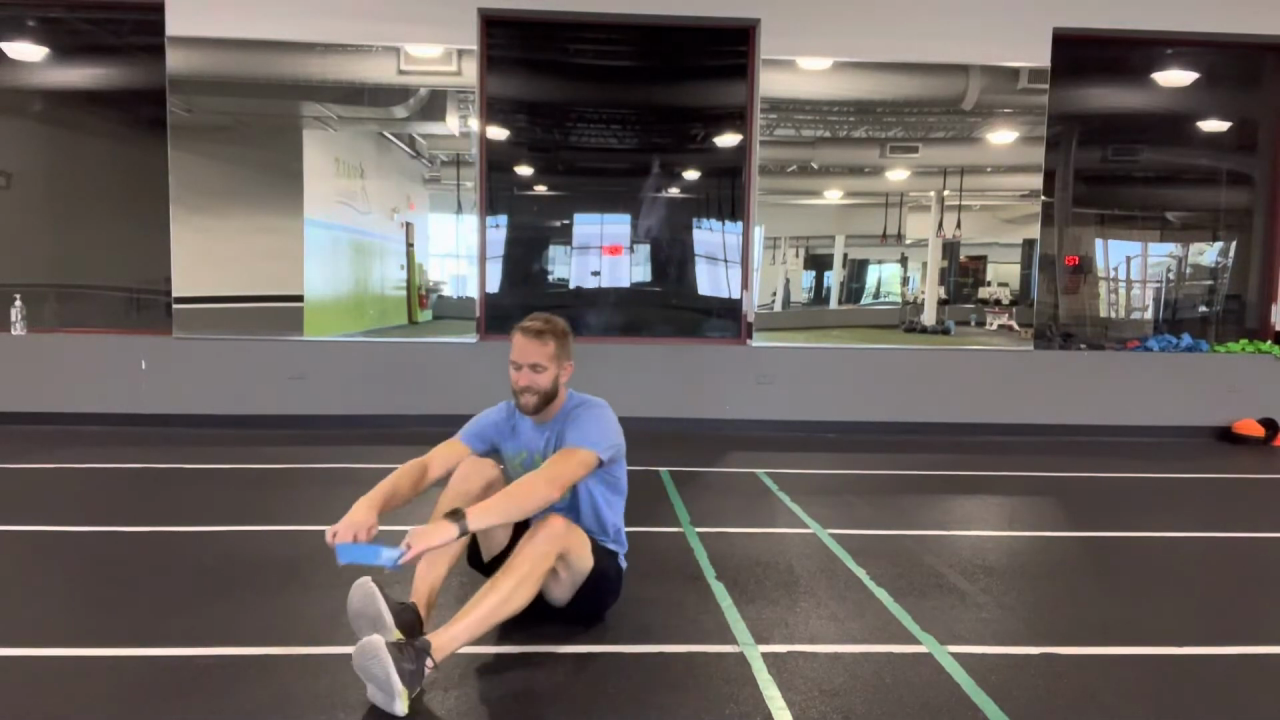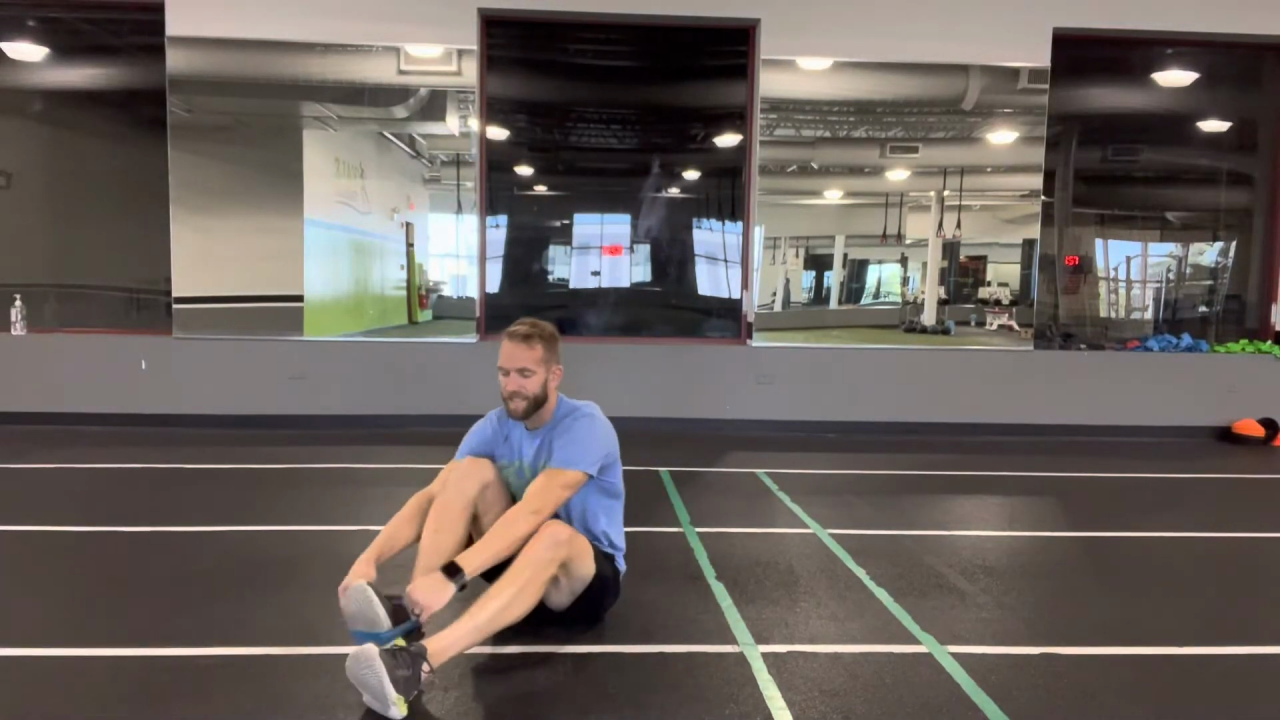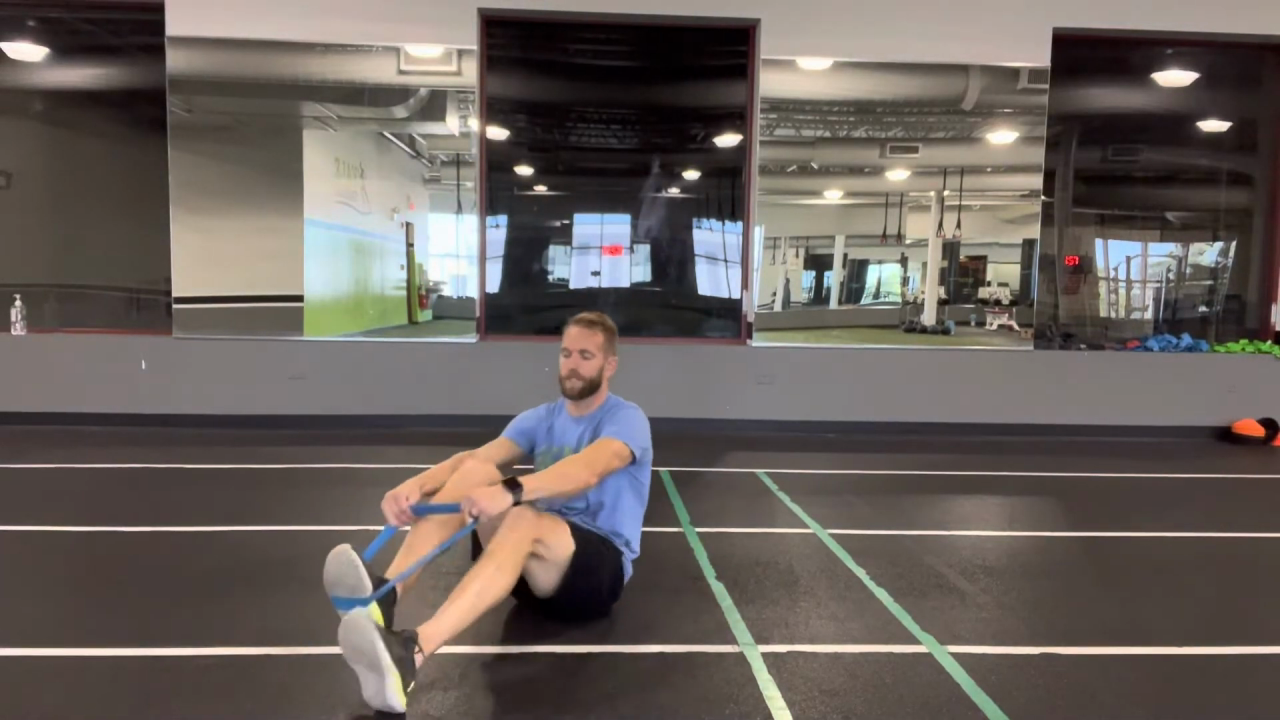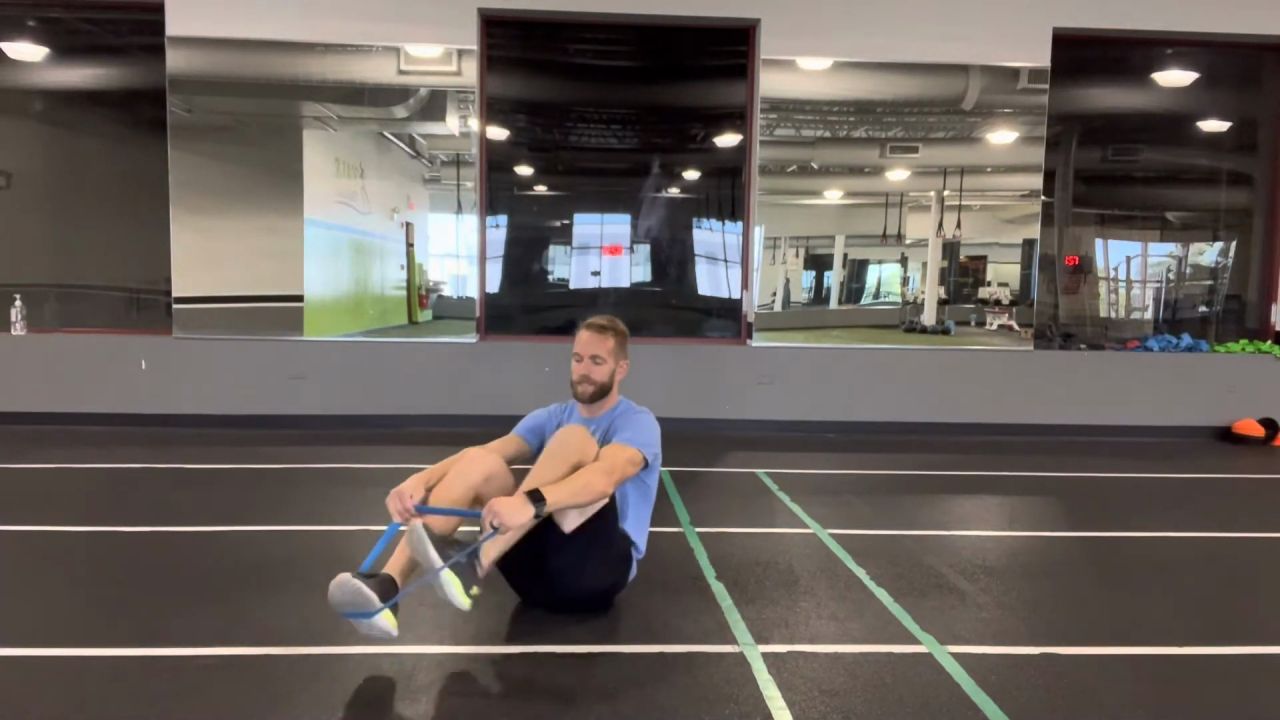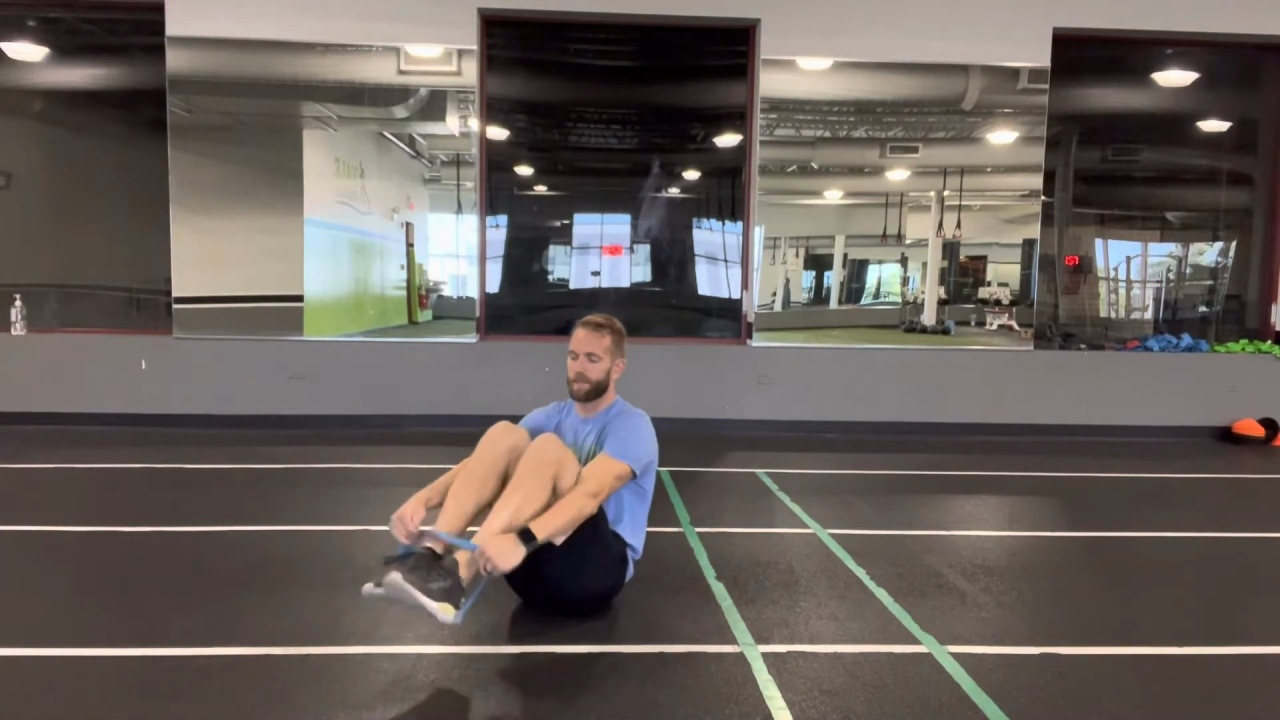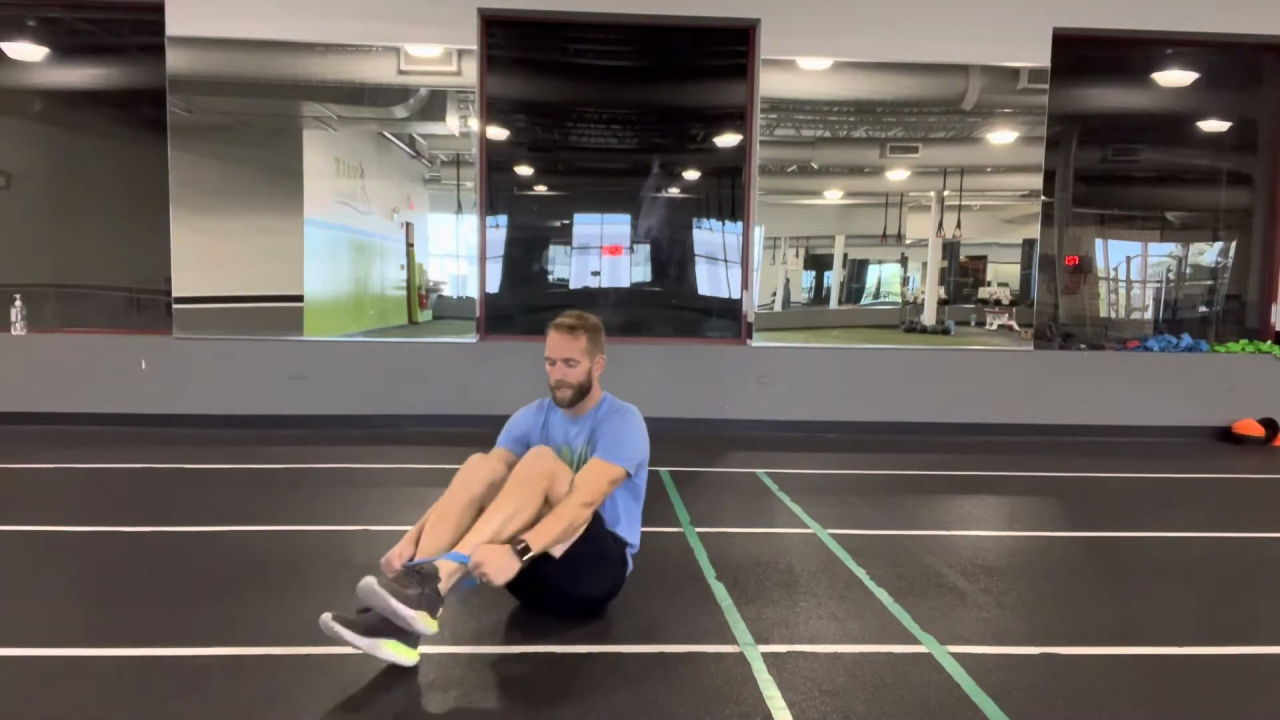
dt=0.4s
person 1, frame 1
left shoulder: (593, 418)
right shoulder: (502, 418)
left elbow: (550, 485)
right elbow: (429, 466)
left wrist: (456, 524)
right wrist: (371, 501)
left hip: (589, 571)
right hip: (526, 555)
left knee: (554, 528)
right knee: (476, 468)
left ankle: (423, 656)
right ankle: (414, 614)
person 1, frame 2
left shoulder: (584, 426)
right shoulder: (494, 427)
left elbow: (534, 511)
right elbow: (432, 497)
left wrist: (452, 577)
right wrist: (371, 558)
left hip: (591, 573)
right hip: (523, 560)
left knee: (554, 535)
right knee: (471, 471)
left ankle: (418, 663)
right ankle: (409, 620)
person 1, frame 3
left shoulder: (627, 419)
right shoulder: (541, 419)
left elbow: (586, 471)
right elbow: (478, 455)
left wrist: (510, 492)
right wrist: (417, 484)
left hip: (599, 569)
right hip: (531, 569)
left knee: (524, 522)
right knee: (474, 472)
left ankle: (408, 655)
right ankle: (385, 594)
person 1, frame 4
left shoulder: (638, 424)
right shoulder: (550, 418)
left elbow: (603, 477)
right elbow: (494, 452)
left wrist: (531, 503)
right wrist: (422, 480)
left hip: (597, 567)
right hip: (538, 557)
left knee: (574, 438)
right knee: (479, 462)
left ankle: (473, 565)
right ankle: (390, 584)
person 1, frame 5
left shoulder: (632, 426)
right shoulder: (549, 417)
left elbow: (589, 494)
right elbow: (485, 463)
left wrist: (522, 542)
right wrist: (423, 497)
left hip: (596, 566)
right hip: (536, 564)
left knee: (547, 447)
right knee: (504, 435)
left ankle: (458, 573)
right ankle: (433, 559)
person 1, frame 6
left shoulder: (622, 422)
right shoulder: (532, 417)
left elbow: (584, 503)
right elbow: (466, 487)
left wrist: (518, 553)
right wrist: (413, 538)
left hip: (596, 566)
right hip: (538, 564)
left knee: (540, 458)
right knee: (480, 467)
left ankle: (432, 587)
